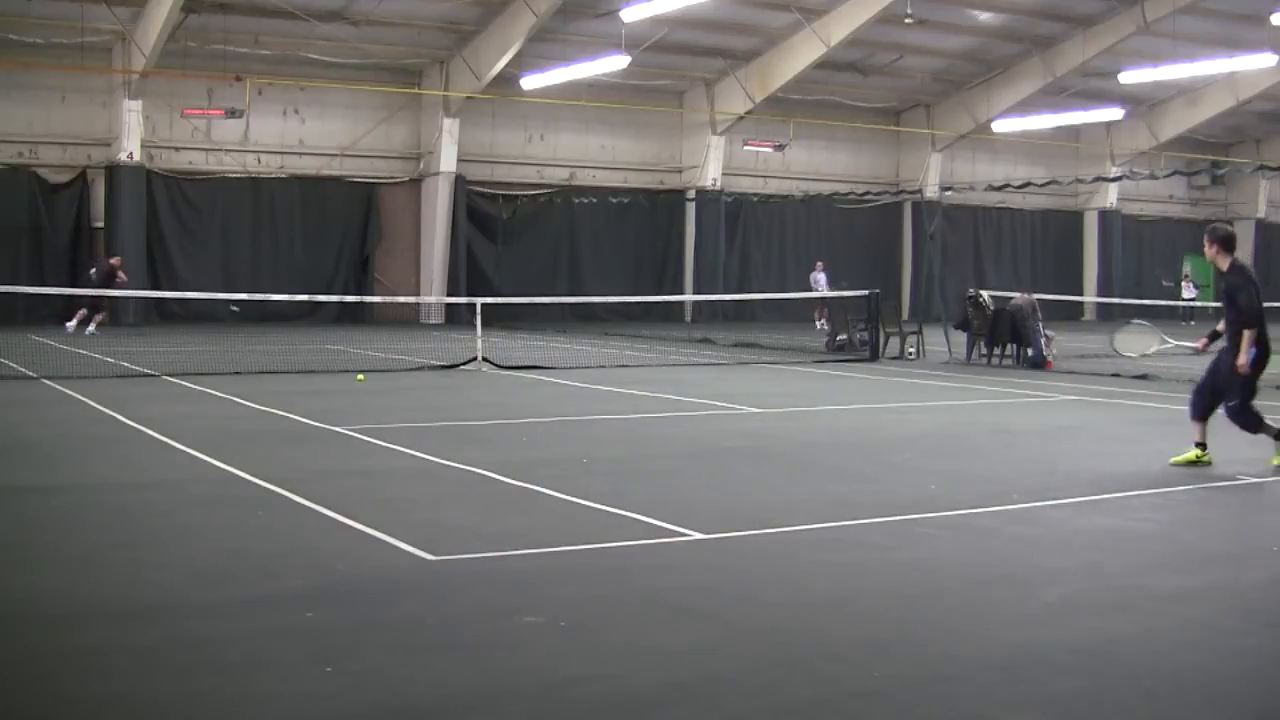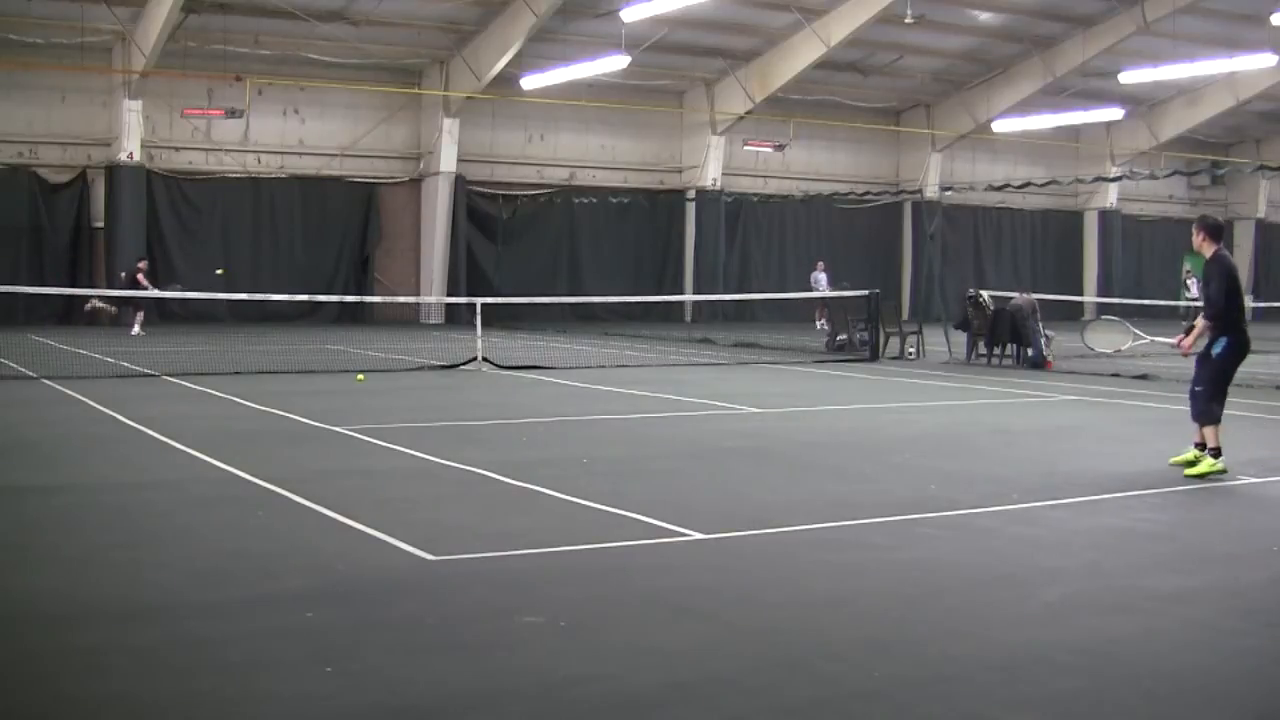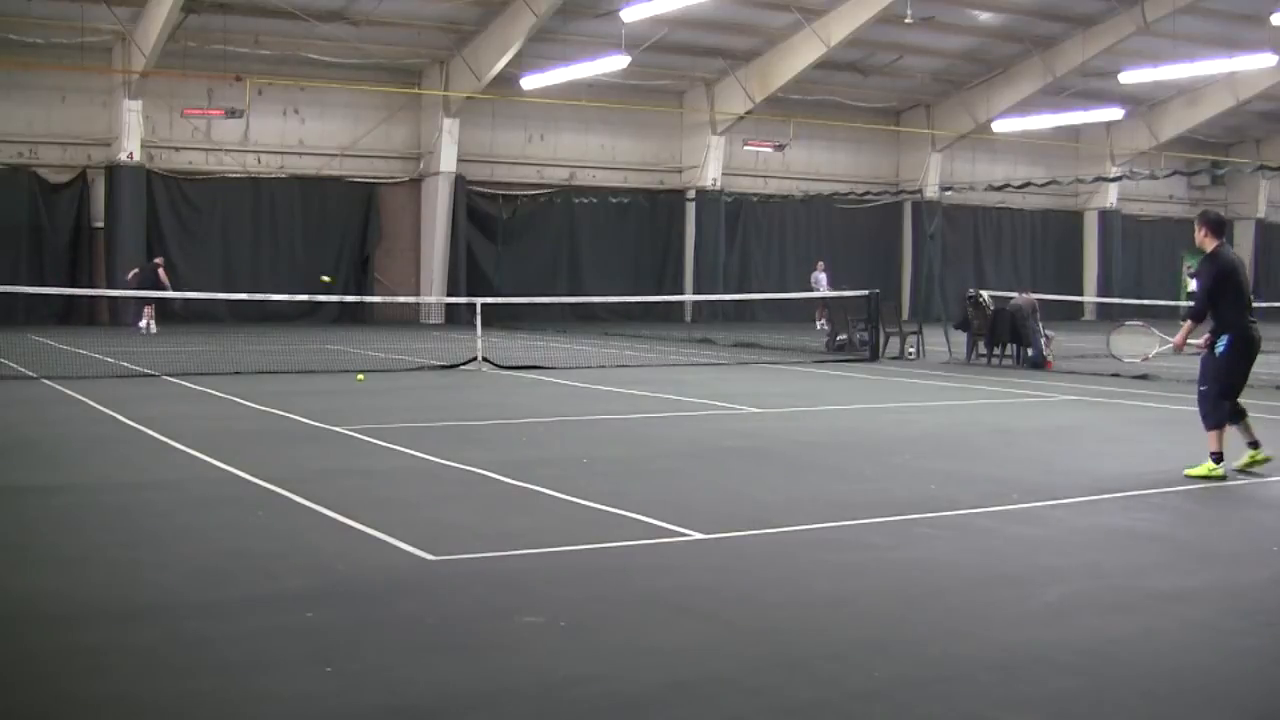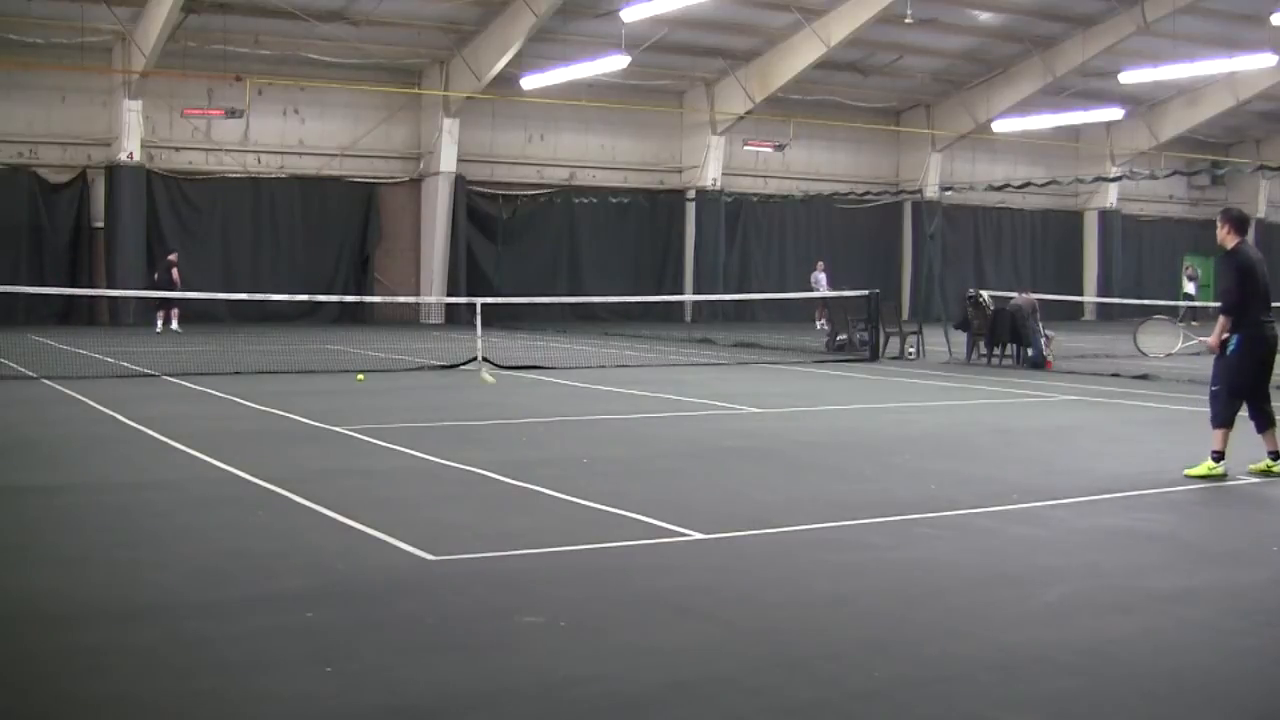
dt=0.3s
person 1, frame 1
left shoulder: (1239, 275)
right shoulder: (1228, 275)
left elbow: (1251, 316)
left wrist: (1245, 352)
right wrist: (1211, 337)
left hip: (1251, 349)
right hip: (1232, 349)
left knee: (1236, 406)
right knee: (1202, 395)
right ankle: (1200, 450)
person 1, frame 2
left shoulder: (1218, 264)
right shoulder: (1215, 264)
left elbow: (1216, 309)
left wrist: (1193, 337)
right wrist: (1187, 333)
left hip: (1228, 340)
right hip: (1225, 340)
left knee: (1203, 396)
right knee: (1204, 396)
left ankle: (1215, 458)
right ankle: (1200, 450)
person 1, frame 3
left shoulder: (1211, 261)
right shoulder: (1230, 258)
left elbow: (1201, 306)
left wrist: (1183, 335)
right wrist: (1212, 334)
left hip: (1233, 338)
right hip: (1246, 335)
left knee: (1210, 396)
right knee: (1225, 397)
left ankle: (1215, 462)
right ankle: (1254, 449)
person 1, frame 4
left shoulder: (1231, 258)
right shoulder: (1254, 255)
left elbow: (1230, 302)
left wrist: (1217, 335)
right wrist: (1231, 332)
left hip: (1247, 337)
left knee: (1222, 396)
right knee: (1258, 398)
left ankle: (1216, 461)
